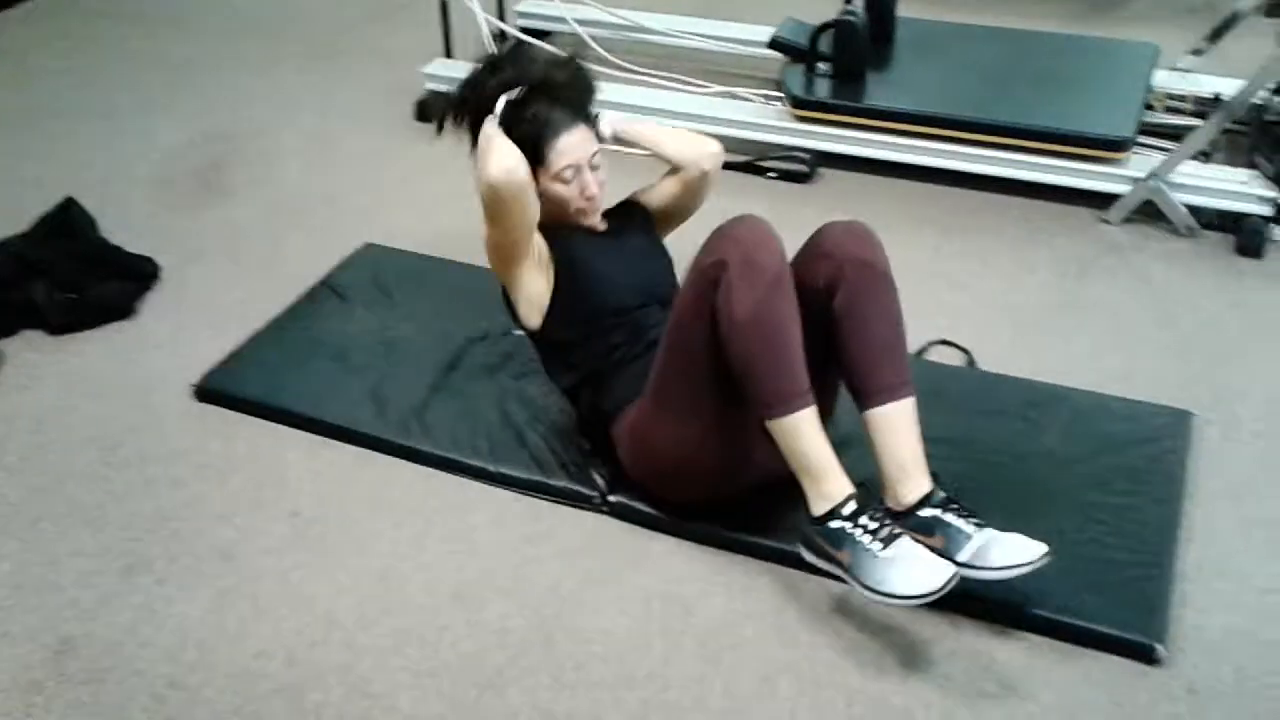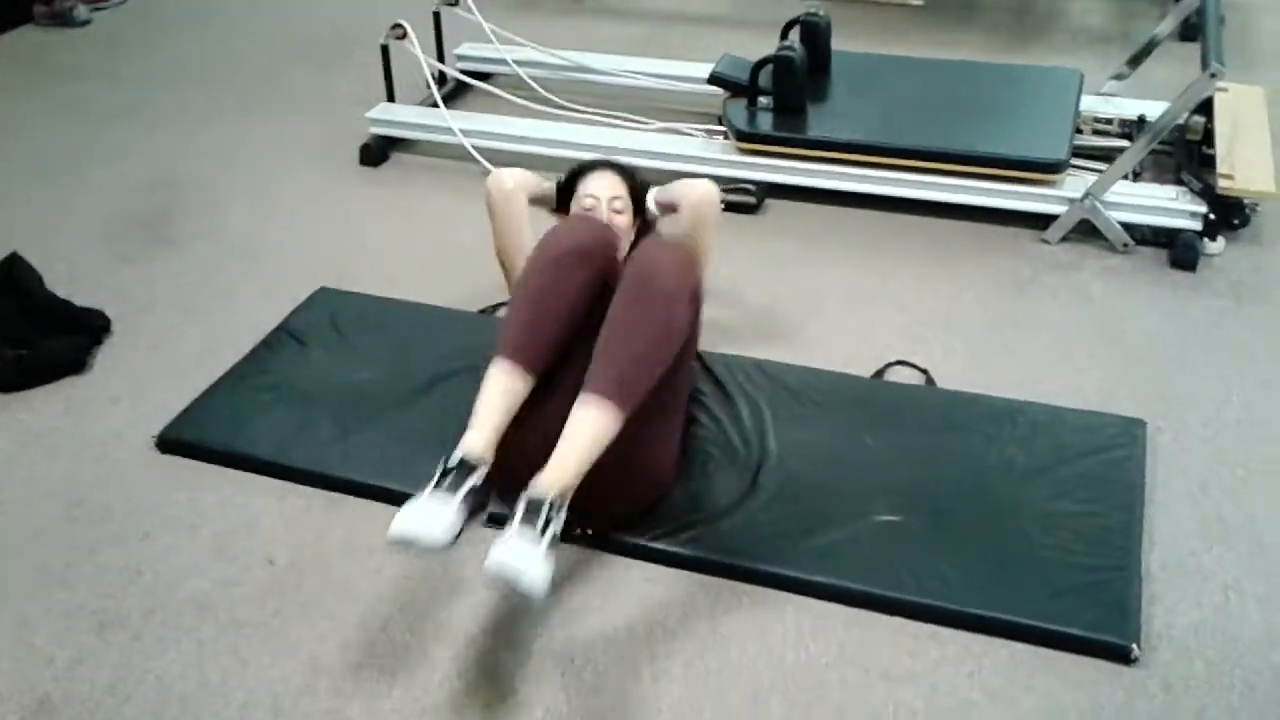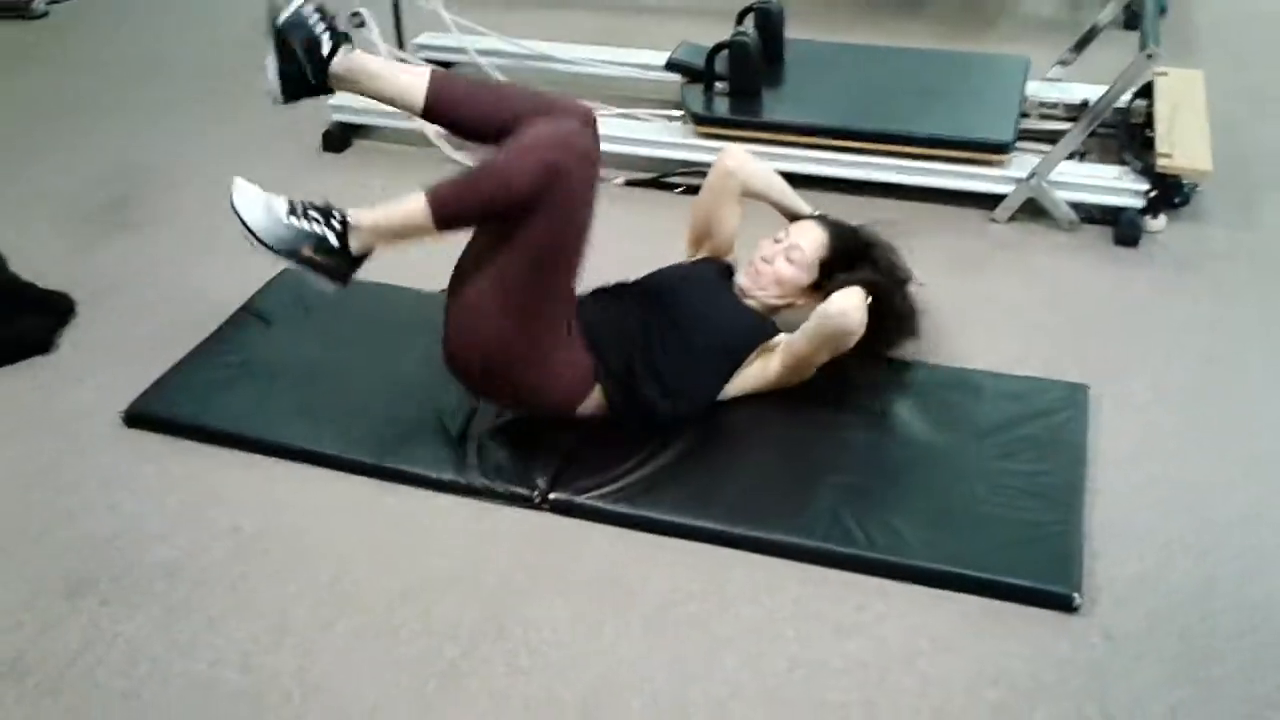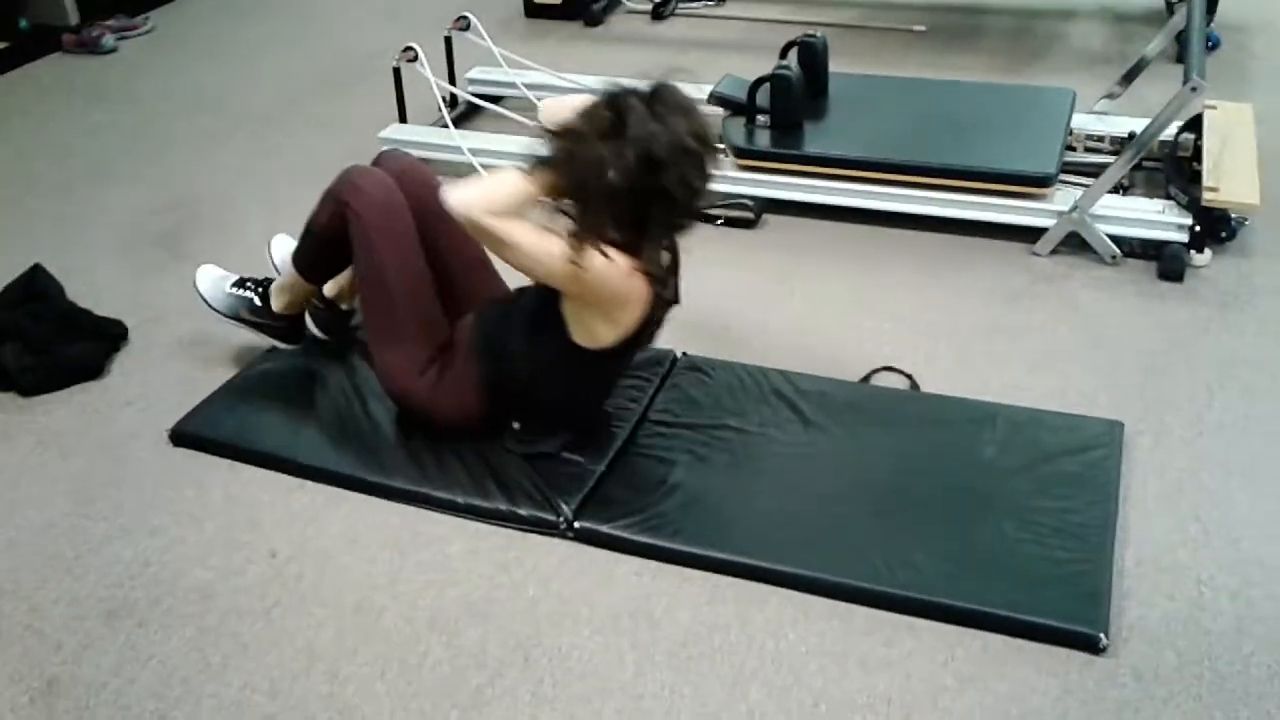
dt=1s
person 1, frame 1
left shoulder: (635, 218)
right shoulder: (529, 255)
left elbow: (705, 159)
right elbow: (502, 179)
left wrist: (611, 126)
right wrist: (494, 128)
left hip: (762, 419)
right hip: (677, 447)
left knee: (845, 246)
right knee: (746, 241)
left ankle: (915, 501)
right ankle: (834, 513)
person 1, frame 2
left shoulder: (672, 269)
left elbow: (704, 197)
right elbow: (505, 185)
left wrist: (656, 204)
right wrist: (560, 196)
left hip: (623, 465)
right hip: (534, 442)
left knee: (662, 269)
right knee: (581, 235)
left ankle: (543, 506)
right ankle: (470, 465)
person 1, frame 3
left shoulder: (780, 358)
right shoulder: (711, 263)
left elbow: (846, 322)
right elbow: (733, 163)
left wrist: (859, 285)
right wrist: (810, 218)
left hip: (534, 365)
right hip: (537, 321)
left knee: (560, 151)
right knee: (567, 124)
left ankle: (342, 242)
right ankle: (330, 56)
person 1, frame 4
left shoulder: (618, 278)
right shoulder: (649, 234)
left elbow: (467, 203)
right elbow: (563, 121)
left wrist: (554, 172)
right wrist: (629, 118)
left hip: (446, 381)
right hip: (484, 331)
left knee: (363, 189)
right knee: (395, 168)
left ankle: (279, 309)
right ankle: (330, 303)
